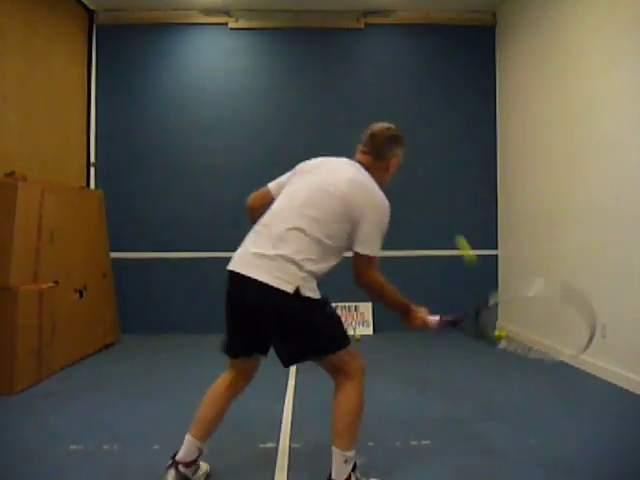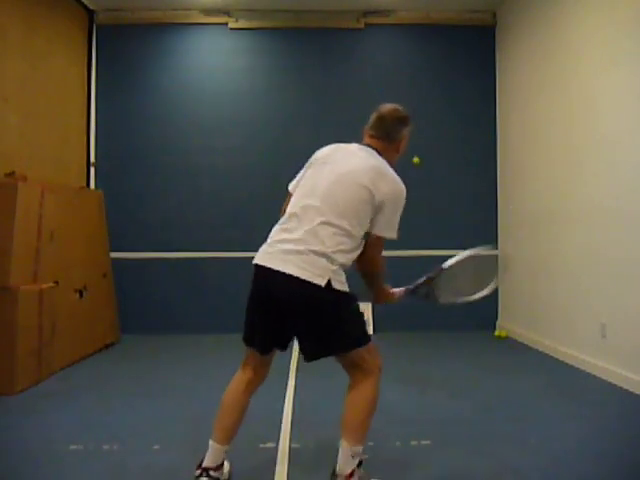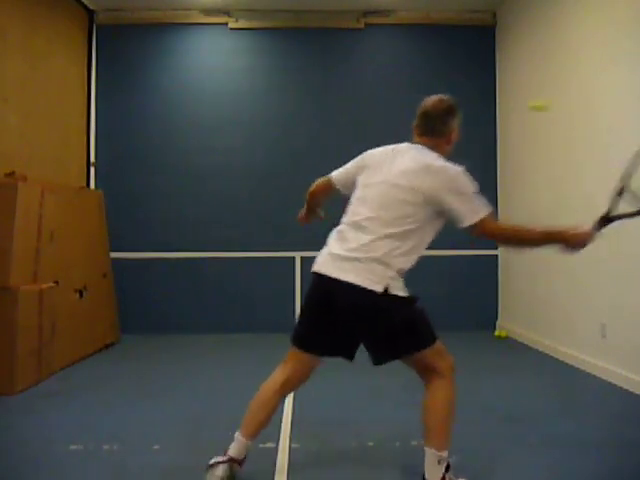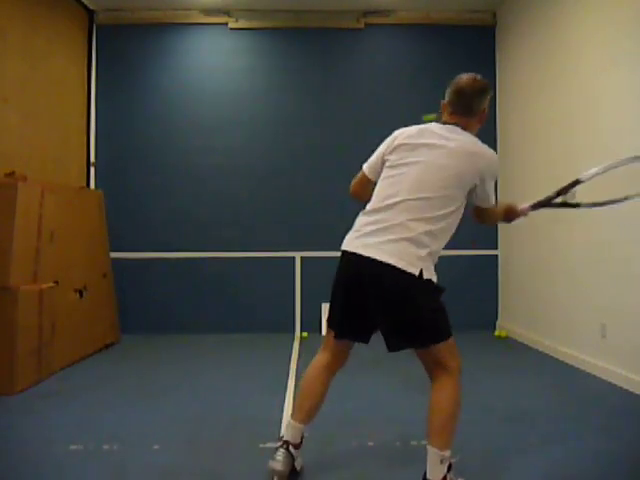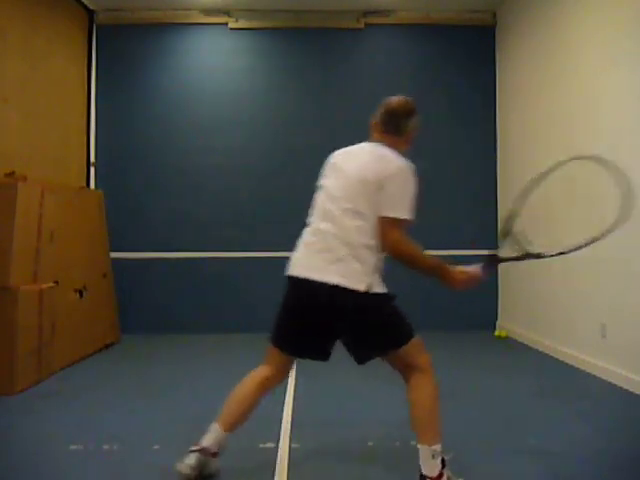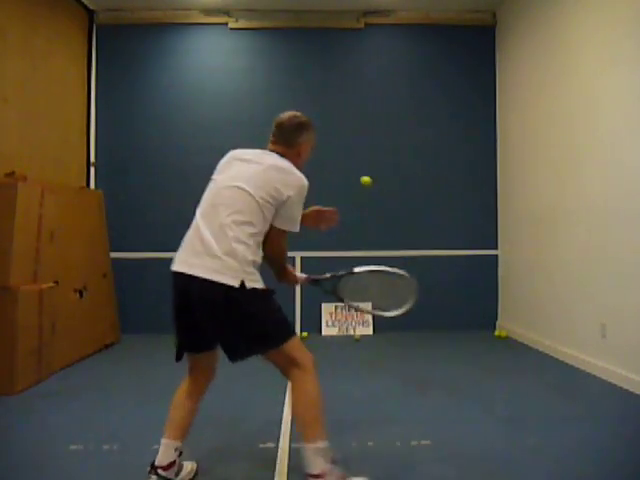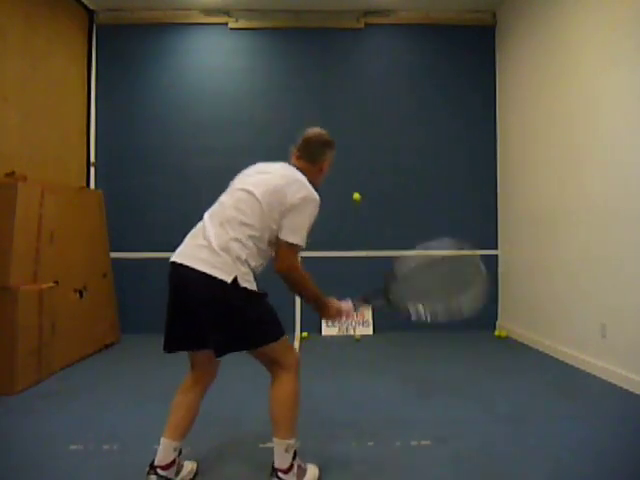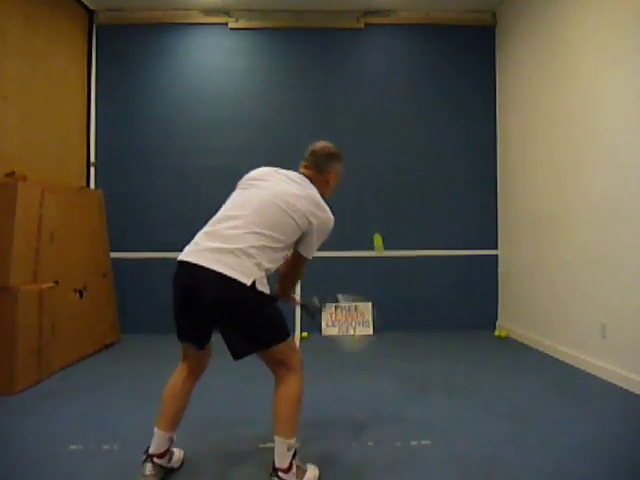
dt=0.4s
person 1, frame 1
left shoulder: (315, 165)
right shoulder: (374, 200)
left elbow: (254, 204)
right elbow: (367, 277)
right wrist: (408, 311)
left hip: (242, 272)
right hip: (285, 288)
left knee: (238, 373)
right knee: (351, 372)
person 1, frame 2
left shoulder: (326, 153)
right shoulder: (392, 186)
right elbow: (370, 259)
right wrist: (381, 291)
left hip: (268, 267)
right hip: (316, 283)
left knee: (252, 370)
right knee: (367, 369)
person 1, frame 3
left shoulder: (376, 156)
right shoulder: (449, 176)
left elbow: (317, 189)
right elbow: (495, 232)
left wrist: (310, 211)
right wrist: (559, 237)
left hip: (327, 275)
right hip: (375, 290)
left knee: (290, 371)
right knee: (440, 371)
person 1, frame 4
left shoulder: (403, 135)
right shoulder: (482, 158)
left elbow: (358, 189)
right elbow: (485, 216)
right wrist: (509, 212)
left hip: (357, 255)
right hip: (405, 272)
left knee: (331, 356)
right knee: (446, 369)
person 1, frame 5
left shoulder: (339, 156)
right shoulder: (398, 169)
right elbow: (393, 243)
right wrist: (447, 273)
left hip: (303, 278)
right hip: (353, 288)
left knee: (271, 371)
right knee: (418, 368)
person 1, frame 6
left shoulder: (232, 157)
right shoulder: (294, 181)
right elbow: (272, 249)
left wrist: (302, 218)
right wrist: (287, 275)
left hip: (186, 274)
right hip: (230, 284)
left knee: (199, 375)
right knee: (301, 366)
person 1, frame 7
left shoulder: (257, 170)
right shoulder: (305, 195)
right elbow: (285, 266)
right wrist: (322, 305)
left hip: (184, 266)
right hip: (223, 279)
left knee: (201, 372)
right knee: (285, 364)
person 1, frame 8
left shoulder: (260, 173)
right shoulder: (322, 214)
right elbow: (293, 270)
right wrist: (284, 293)
left hip: (189, 265)
right hip: (236, 282)
left knee: (192, 364)
right knee: (289, 366)
